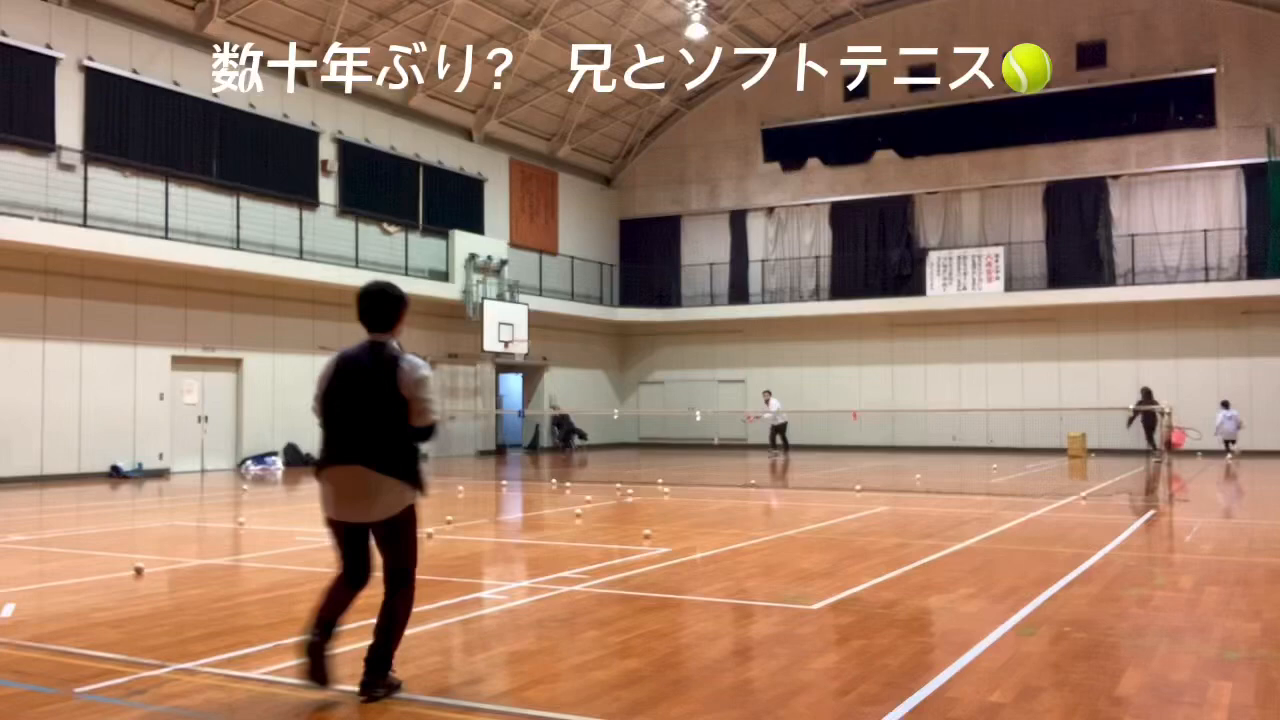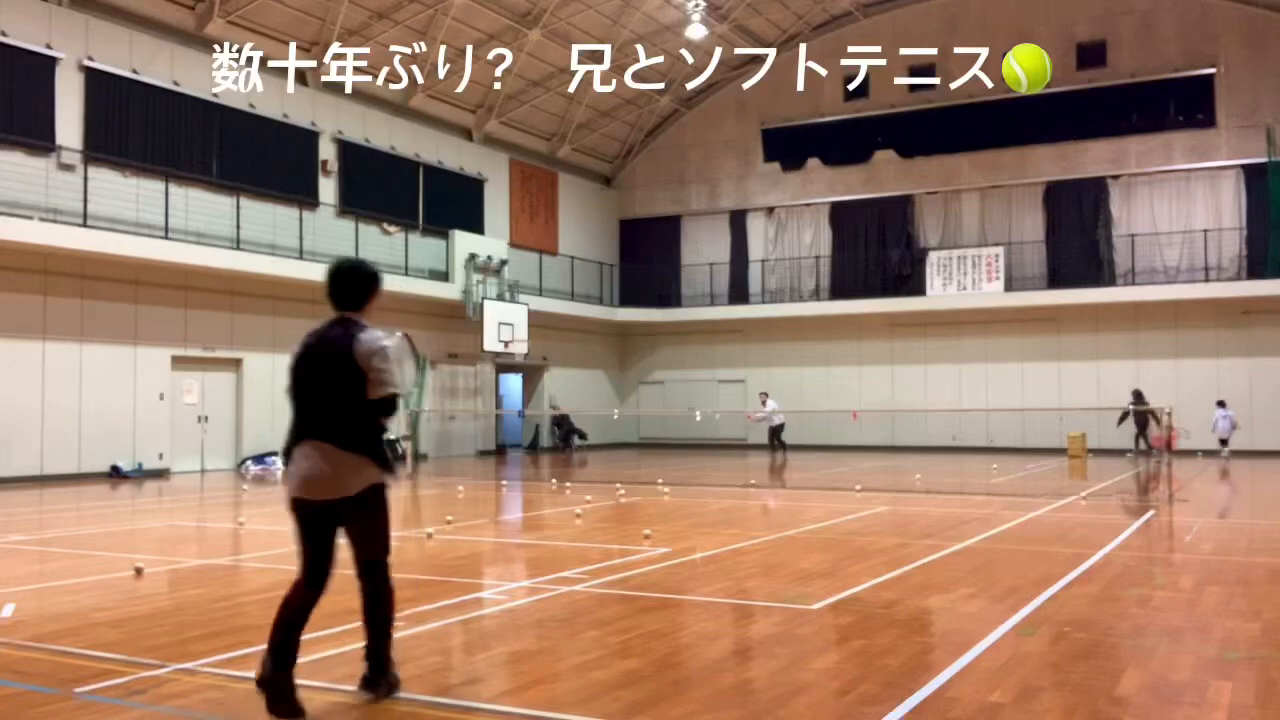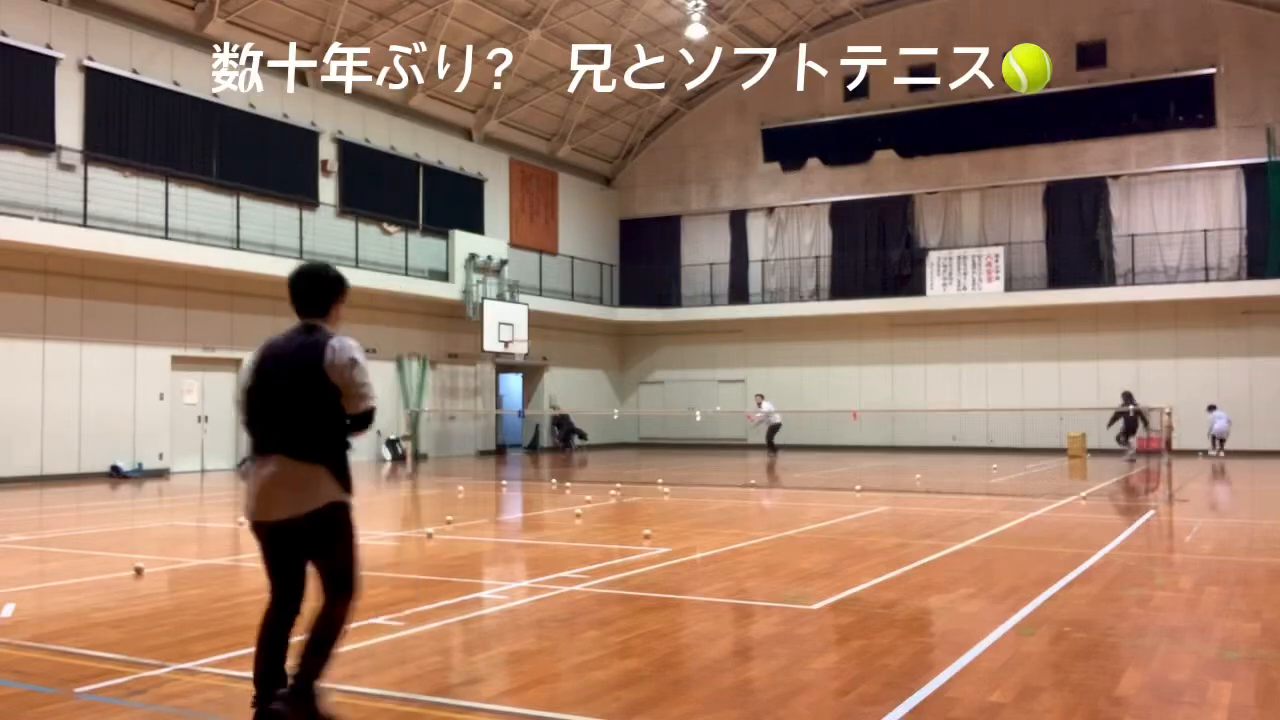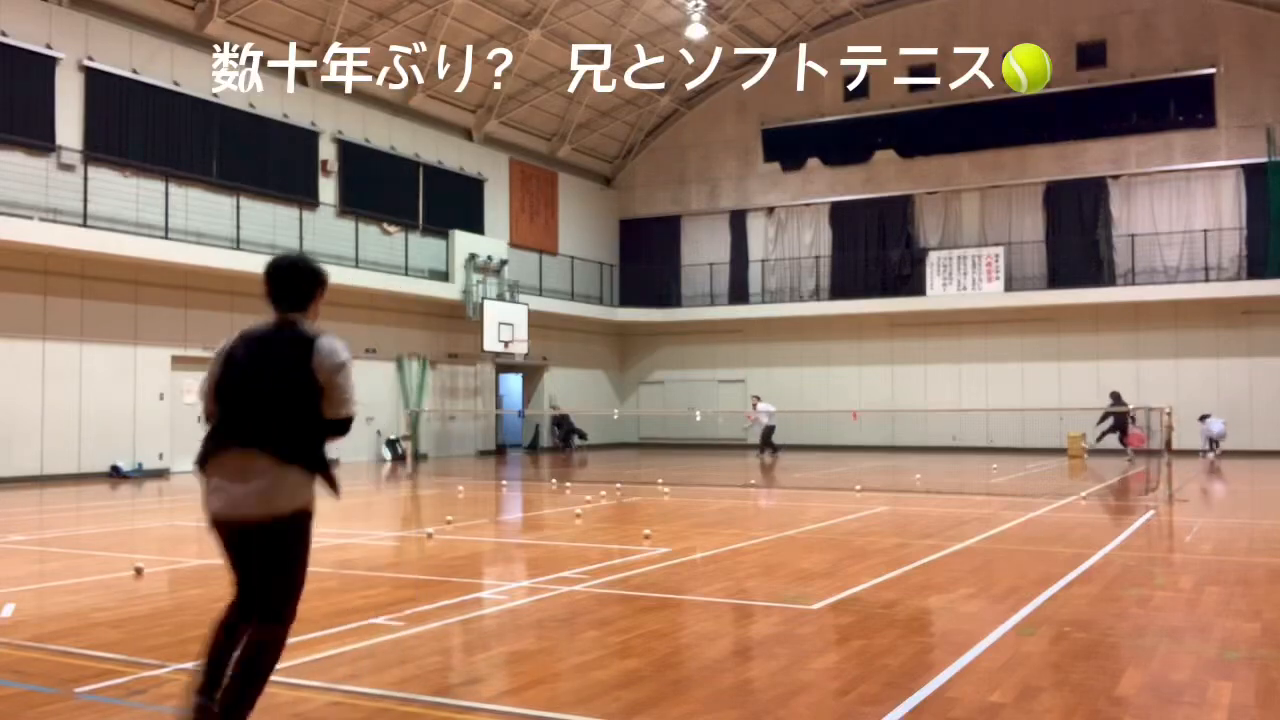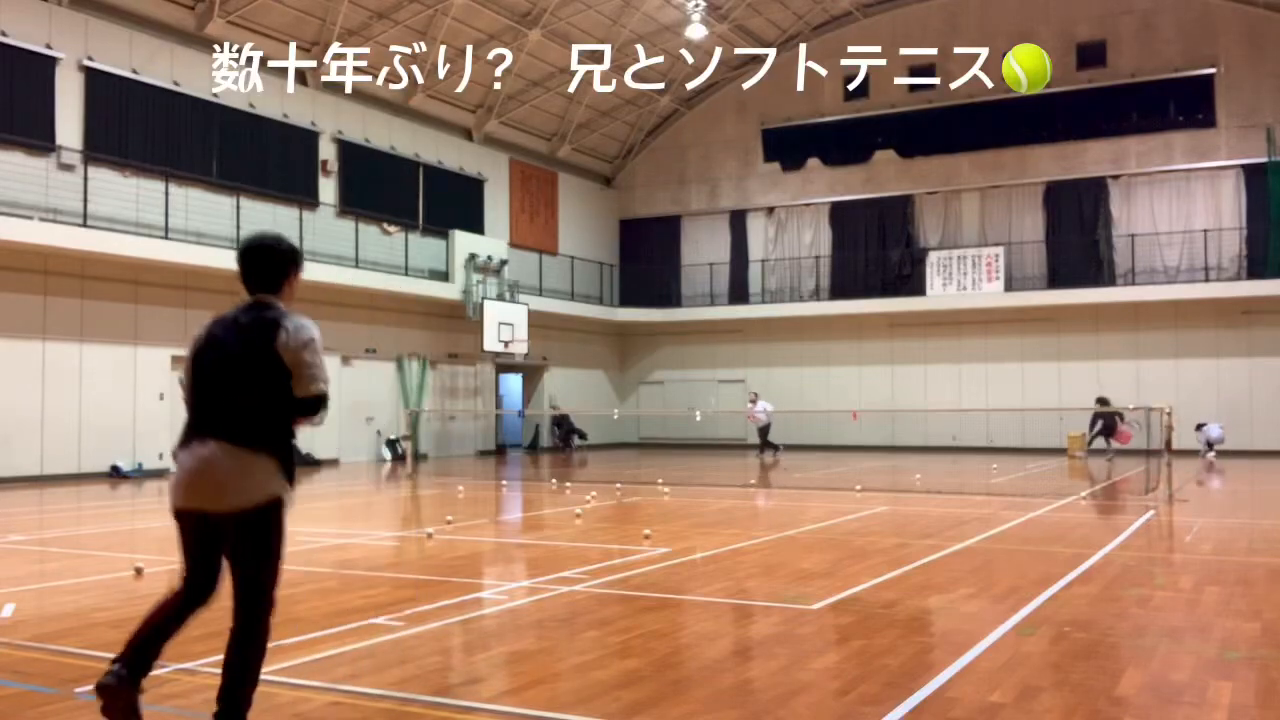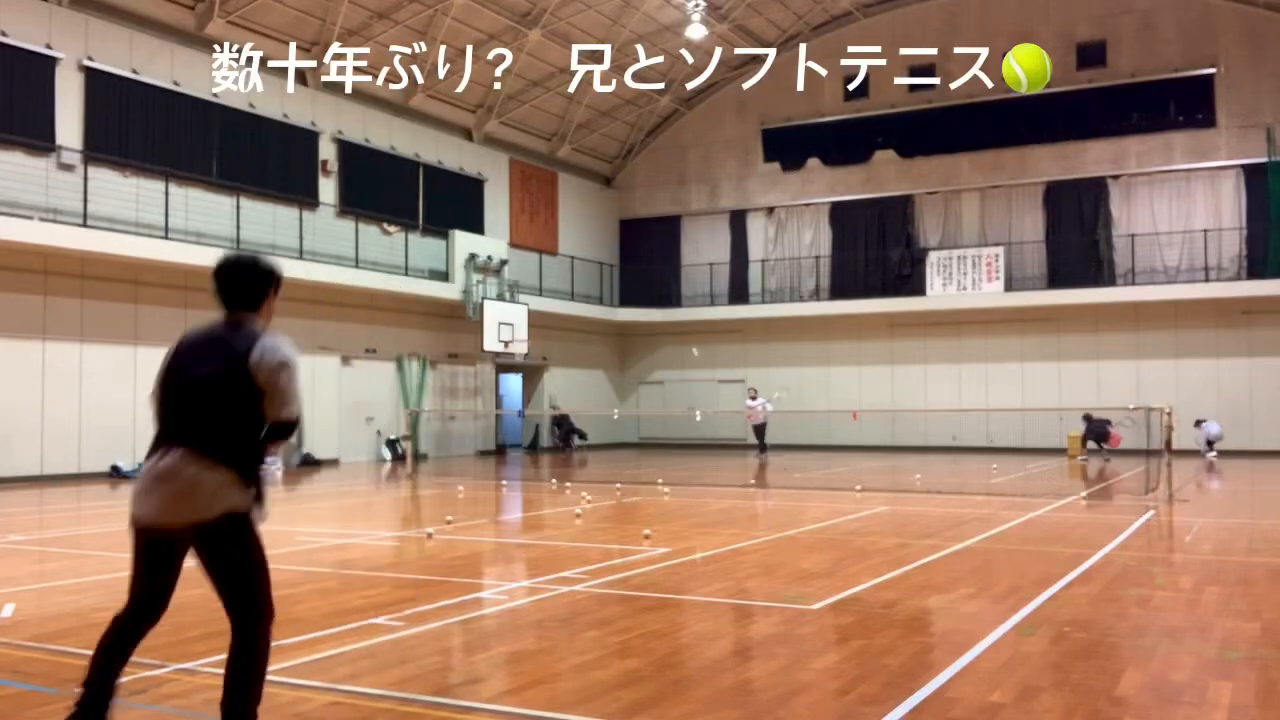
dt=0.2s
person 1, frame 1
left shoulder: (337, 364)
right shoulder: (409, 367)
left elbow: (324, 415)
right elbow: (423, 429)
left hip: (339, 485)
right hip: (389, 487)
left knee: (353, 573)
right knee: (399, 583)
left ankle: (319, 636)
right ankle: (375, 677)
person 1, frame 2
left shoulder: (310, 343)
right shoulder: (370, 341)
left elbow: (303, 400)
right elbow: (384, 405)
right wrist: (369, 421)
left hip: (305, 471)
right hip: (353, 470)
left knee: (313, 575)
right knee: (374, 574)
left ankle: (276, 678)
right ankle: (377, 669)
person 1, frame 3
left shoulder: (267, 353)
right shoulder: (340, 352)
left elbow: (250, 417)
right elbow: (361, 418)
left hip: (264, 489)
right hip: (313, 487)
left knee: (284, 600)
right knee: (339, 591)
person 1, frame 4
left shoulder: (238, 346)
right shoulder: (325, 350)
left elbow: (213, 410)
right elbow: (338, 423)
left hip: (226, 486)
right hip: (283, 491)
left knee: (251, 600)
right knee: (276, 614)
person 1, frame 5
left shoulder: (214, 331)
right shoulder: (296, 332)
left elbow: (192, 396)
right elbow: (311, 404)
left hip: (193, 475)
right hip: (251, 482)
left knee: (196, 588)
right knee: (254, 607)
left ankle: (124, 675)
person 1, frame 6
left shoulder: (187, 344)
right shoulder: (272, 350)
left elbow: (167, 411)
right elbow: (283, 429)
left hip: (156, 490)
right hip: (216, 498)
left knee: (143, 607)
right knee: (252, 619)
